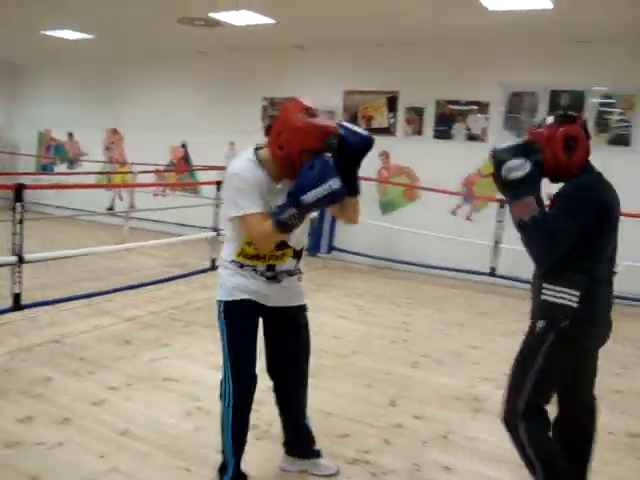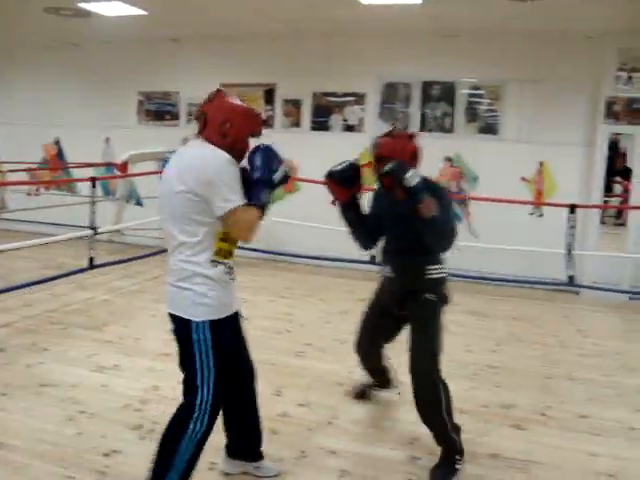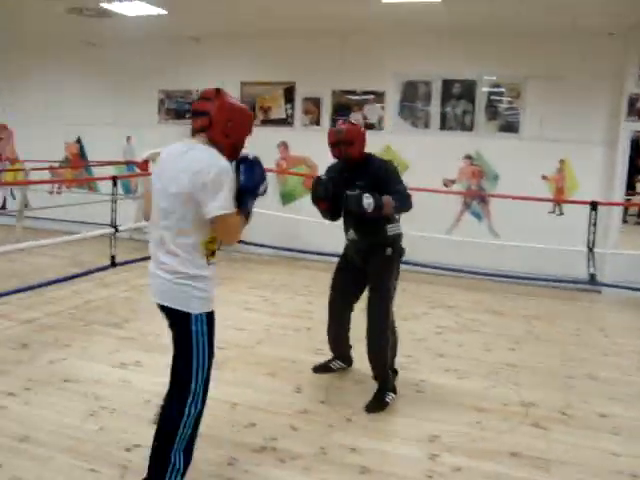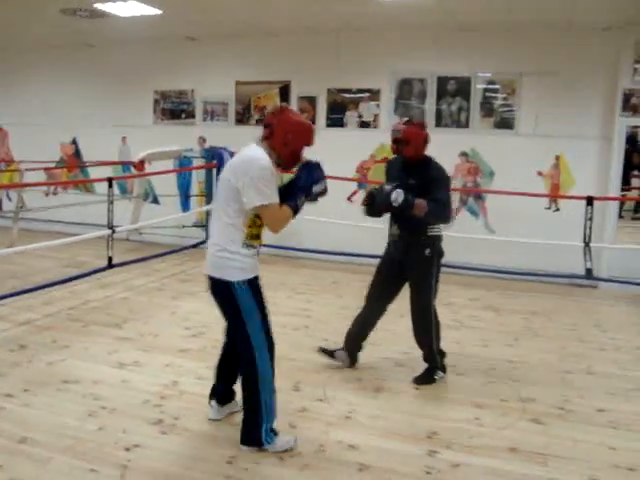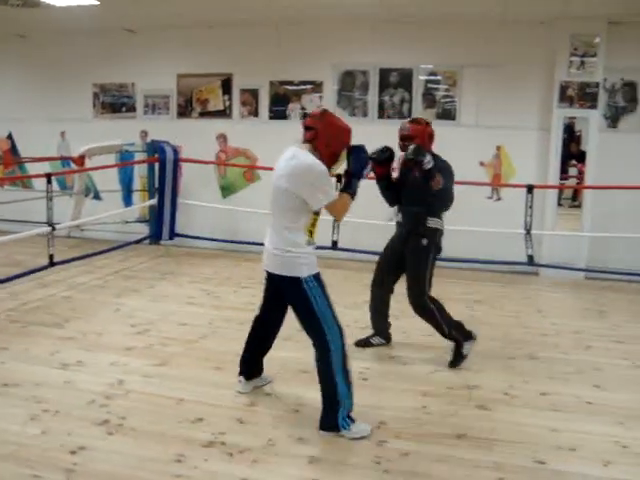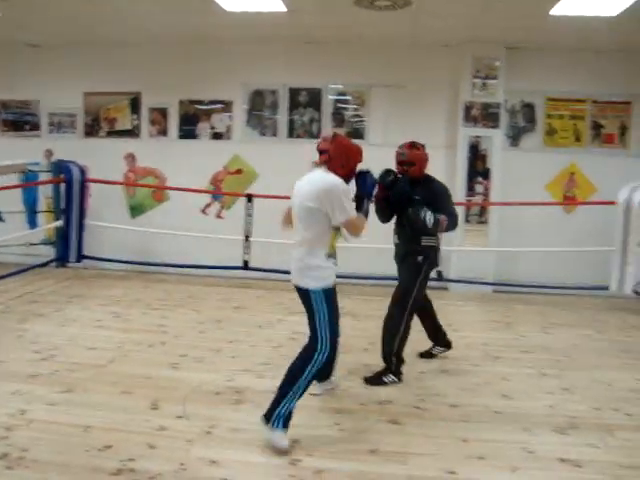
dt=0.7s
person 1, frame 1
left shoulder: (305, 170)
right shoulder: (242, 171)
left elbow: (349, 217)
right elbow: (259, 237)
left wrist: (348, 167)
right wrist: (301, 200)
left hip: (287, 293)
right hip: (241, 290)
left knee: (292, 381)
right knee: (240, 383)
person 1, frame 2
left shoulder: (184, 159)
right shoulder: (215, 161)
right elbow: (243, 228)
left wrist: (245, 188)
right wrist: (263, 185)
left hip: (212, 297)
right hip: (201, 299)
left knee: (238, 378)
right knee: (204, 401)
person 1, frame 3
left shoulder: (168, 154)
right shoulder: (215, 166)
left elbow: (149, 212)
right elbow: (227, 234)
right wrist: (246, 195)
left hip: (165, 281)
right hip: (189, 291)
left knee: (188, 371)
right knee: (190, 394)
left ankle: (171, 425)
person 1, frame 4
left shoulder: (251, 158)
right shoulder: (257, 164)
right elbow: (274, 221)
left wrist: (293, 191)
right wrist: (303, 191)
left hip: (223, 263)
right hip: (234, 268)
left knee: (240, 335)
right knee: (258, 348)
left ankle: (221, 400)
right ankle: (261, 432)
person 1, frame 5
left shoulder: (289, 157)
right shoulder: (312, 167)
right elbow: (338, 211)
left wrist: (342, 173)
right wrist: (354, 176)
left hip: (275, 258)
right hip: (297, 265)
left knee: (269, 317)
right knee: (328, 336)
left ankle: (249, 374)
right ankle: (337, 417)
person 1, frame 6
left shoulder: (307, 181)
right shoulder: (331, 185)
left elbow: (288, 220)
right elbow: (355, 229)
right wrist: (364, 198)
left hip: (310, 273)
right hip: (315, 277)
left knee: (327, 330)
right knee: (319, 347)
left ankle: (321, 377)
right ankle: (276, 418)
person 2, frame 1
left shoulder: (581, 190)
right shoulder: (594, 187)
left elbow: (545, 251)
right elbow: (556, 240)
left wrist: (520, 192)
right wrist: (524, 190)
left hip: (564, 316)
right hip: (588, 314)
left knee: (522, 412)
right knee: (575, 405)
person 2, frame 2
left shoulder: (433, 192)
right shoulder: (384, 195)
left elbow: (444, 237)
right elbow: (366, 239)
left wrist: (416, 192)
right wrist: (346, 198)
left hip: (424, 291)
right hip: (392, 284)
left knee: (424, 369)
right knee: (367, 342)
left ankle: (451, 449)
right ankle: (381, 380)
person 2, frame 3
left shoulder: (380, 168)
right shoulder: (335, 171)
left elbow: (404, 202)
right elbow: (333, 215)
left wrist: (374, 203)
right wrist: (323, 201)
left hip: (384, 248)
right hip: (355, 247)
left knee: (379, 314)
right knee: (338, 304)
left ankle: (386, 384)
right ankle: (341, 356)
person 2, frame 4
left shoulder: (434, 173)
right shoulder: (394, 165)
left elbow: (444, 213)
left wrist: (405, 202)
right wrist: (375, 201)
left hip: (425, 246)
right hip: (397, 243)
left knee: (422, 305)
right knee: (376, 298)
left ankle: (436, 364)
right ankle: (349, 350)
person 2, frame 5
left shoulder: (439, 166)
right shoulder: (408, 164)
left elbow: (445, 203)
right elbow: (394, 199)
left wrist: (429, 171)
right wrist: (381, 172)
left hip: (425, 236)
right hip: (404, 232)
left knee: (419, 296)
right knee: (380, 283)
left ankle: (461, 337)
right ankle: (381, 333)
person 2, frame 6
left shoulder: (435, 188)
right shoulder: (397, 185)
left elbow: (452, 220)
right elbow: (384, 216)
left wrist: (431, 220)
right wrist: (381, 191)
left hip: (423, 253)
right hip: (403, 250)
left knee: (399, 305)
right knee: (417, 299)
left ankle: (392, 368)
right ankle: (441, 341)
